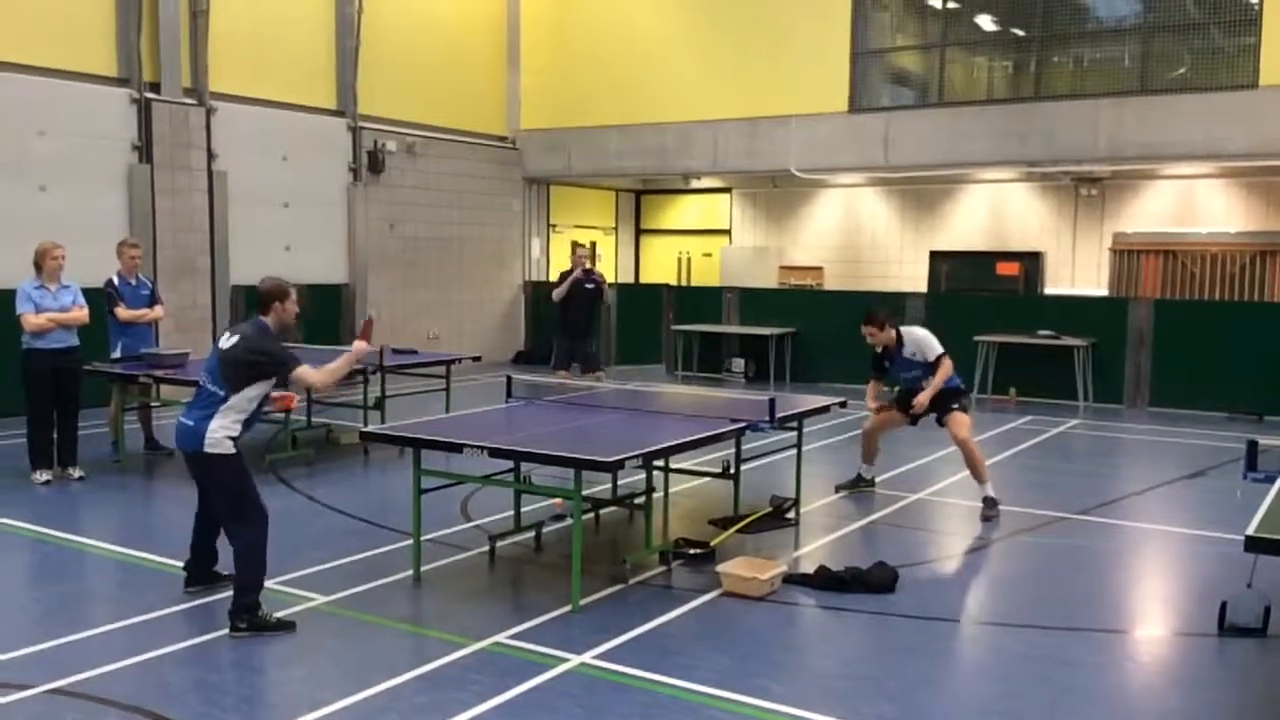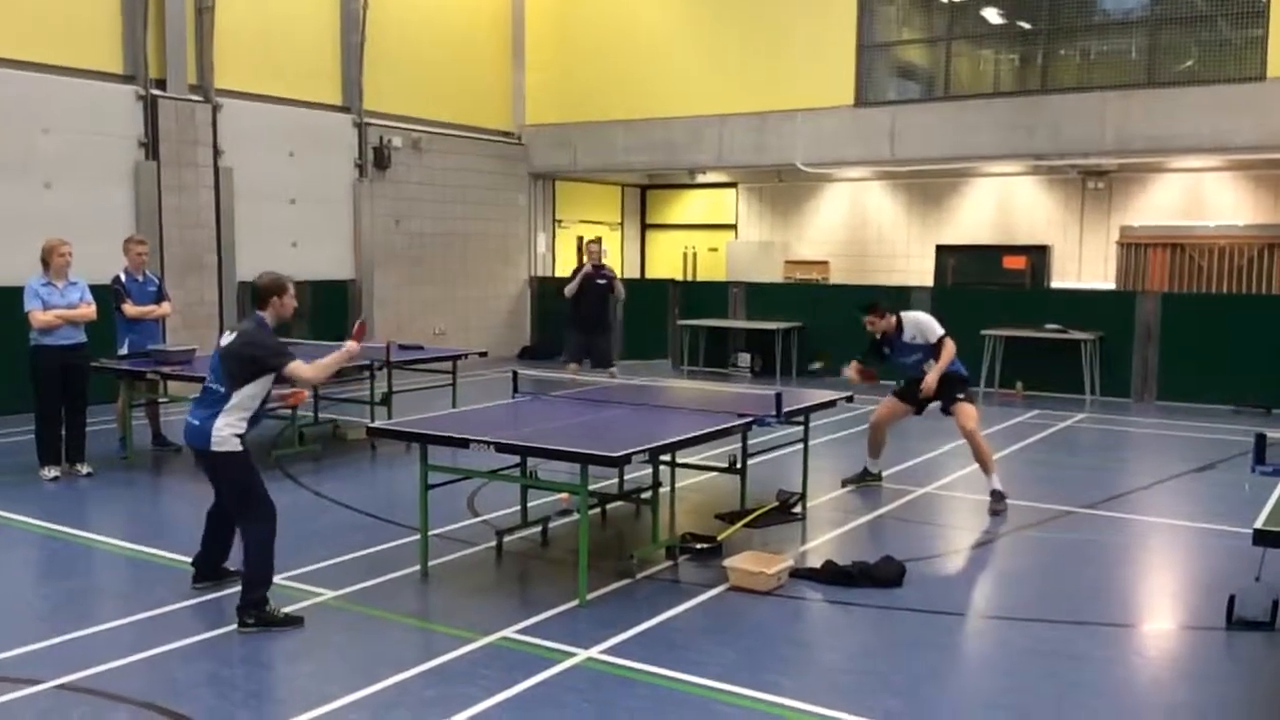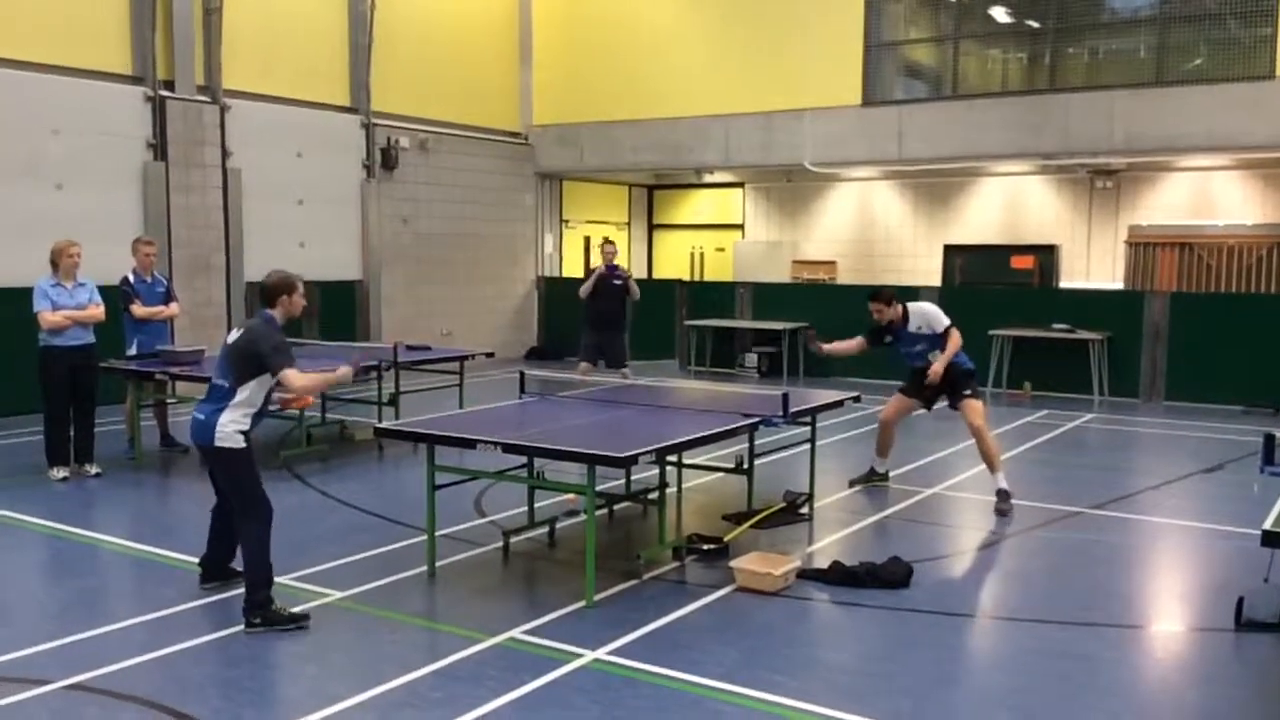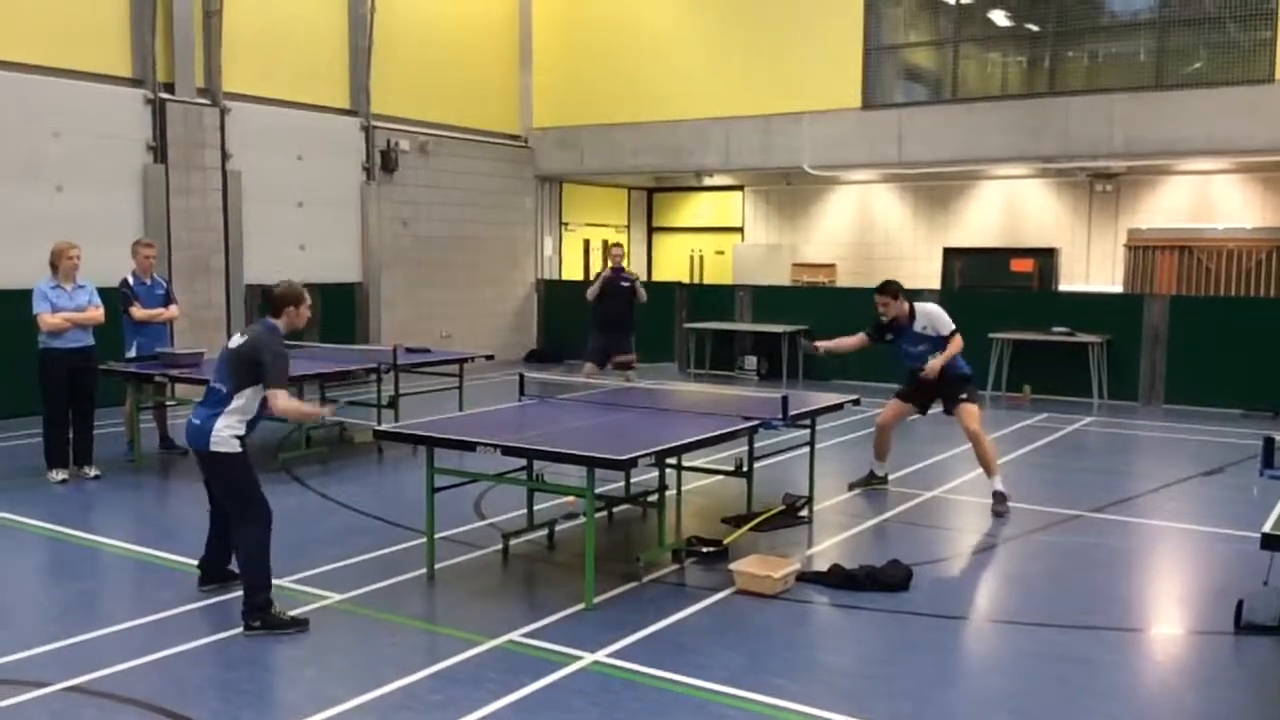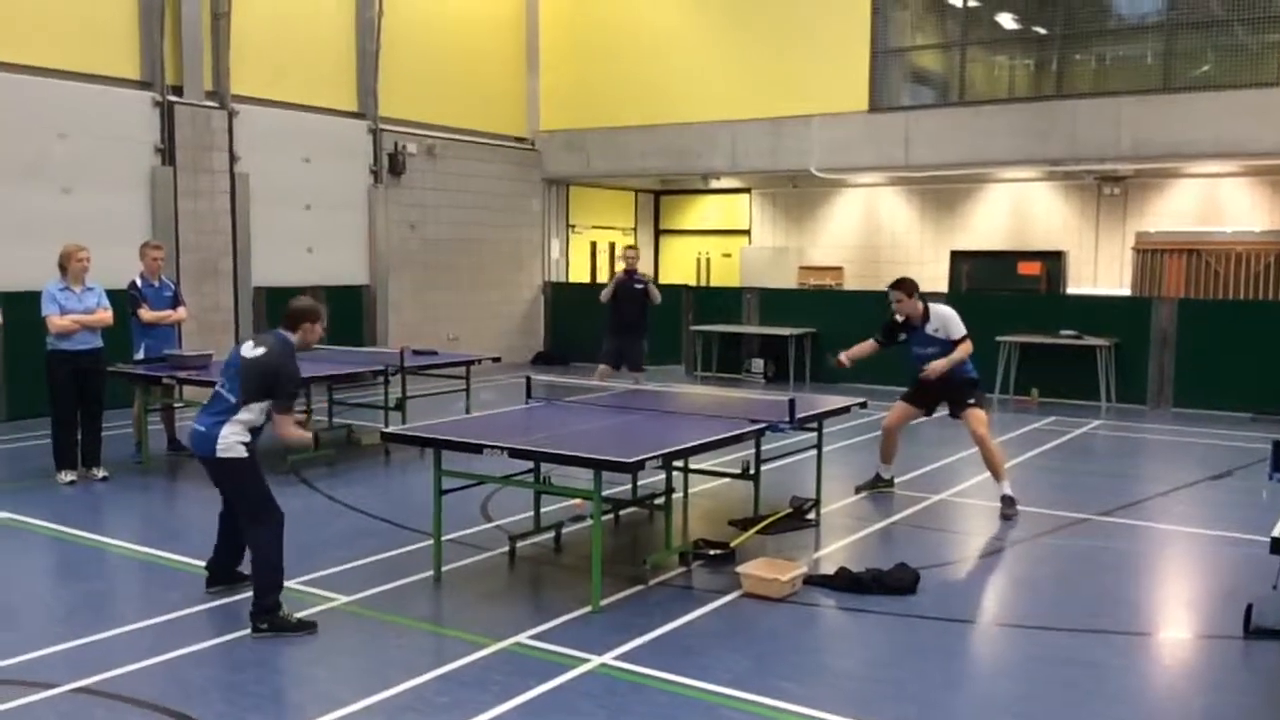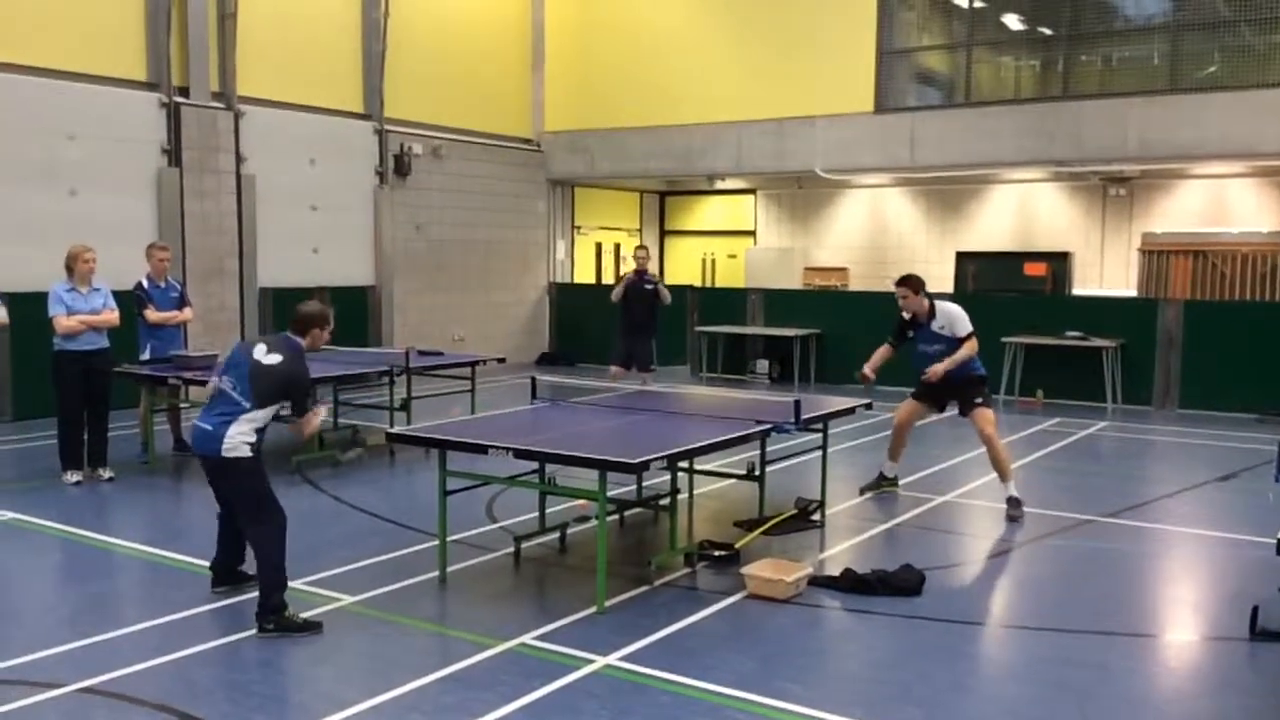
dt=0.1s
person 1, frame 1
left shoulder: (239, 333)
right shoulder: (263, 345)
right elbow: (317, 381)
left wrist: (267, 397)
right wrist: (353, 355)
left hip: (191, 430)
right hip: (213, 439)
left knee: (213, 505)
right knee: (250, 518)
left ankle: (198, 573)
right ankle: (246, 613)
person 1, frame 2
left shoulder: (242, 331)
right shoulder: (260, 339)
right elbow: (310, 375)
left wrist: (271, 395)
right wrist: (345, 353)
left hip: (199, 428)
right hip: (220, 438)
left knee: (227, 502)
right knee: (258, 514)
left ankle: (207, 569)
right ankle: (253, 609)
person 1, frame 3
left shoulder: (251, 328)
right shoulder: (268, 337)
right elbow: (296, 384)
left wrist: (287, 390)
right wrist: (337, 376)
left hip: (207, 426)
right hip: (225, 433)
left knee: (231, 502)
right knee: (256, 513)
left ankle: (215, 569)
right ankle: (259, 609)
person 1, frame 4
left shoulder: (251, 335)
right shoulder: (270, 346)
right elbow: (281, 406)
left wrist: (268, 401)
right wrist: (316, 412)
left hip: (203, 429)
right hip: (221, 439)
left knee: (226, 505)
right knee: (254, 516)
left ankle: (213, 571)
right ankle: (258, 612)
person 1, frame 5
left shoulder: (253, 344)
right shoulder: (285, 365)
right elbow: (284, 431)
right wrist: (307, 438)
left hip: (203, 436)
right hip: (227, 446)
left knee: (236, 507)
right knee: (266, 521)
left ankle: (222, 573)
right ankle: (266, 614)
person 1, frame 6
left shoulder: (253, 345)
right shoulder: (296, 370)
left elbow: (214, 386)
right elbow: (305, 429)
right wrist: (319, 416)
left hip: (204, 434)
right hip: (231, 445)
left knee: (234, 507)
right knee: (268, 521)
left ankle: (226, 573)
right ankle: (272, 614)
person 2, frame 1
left shoulder: (72, 288)
right shoulder: (26, 290)
left elbow: (84, 317)
right elbow: (30, 324)
left wrist: (50, 316)
right wrist: (68, 319)
left hip: (69, 355)
right hip: (38, 357)
left knee: (70, 410)
right knee: (40, 413)
left ankle: (69, 463)
right ankle: (41, 467)
person 2, frame 2
left shoulder: (80, 285)
right shoulder: (34, 287)
left elbow: (91, 314)
right elbow: (38, 321)
left wrist: (58, 312)
right wrist: (75, 315)
left hip: (77, 351)
right hip: (46, 353)
left knee: (77, 407)
right knee: (48, 409)
left ankle: (77, 459)
right ankle: (49, 463)
person 2, frame 3
left shoulder: (89, 286)
right shoulder: (43, 287)
left elbow: (100, 315)
right elbow: (47, 322)
left wrist: (67, 313)
right wrist: (84, 316)
left hip: (85, 352)
right hip: (55, 354)
left knee: (86, 407)
right knee: (57, 410)
left ankle: (85, 460)
right ankle: (58, 464)
person 2, frame 4
left shoulder: (88, 288)
right shoulder: (42, 290)
left elbow: (99, 317)
right elbow: (47, 324)
left wrist: (66, 315)
right wrist: (83, 319)
left hip: (85, 354)
right hip: (54, 356)
left knee: (85, 409)
right knee: (56, 412)
left ankle: (85, 462)
right ankle: (57, 466)
person 2, frame 5
left shoulder: (97, 290)
right shoulder: (51, 291)
left elbow: (108, 319)
right elbow: (55, 325)
left wrist: (75, 318)
right wrist: (92, 320)
left hip: (93, 356)
right hip: (62, 358)
left knee: (93, 411)
right knee: (64, 414)
left ankle: (93, 464)
right ankle: (65, 467)
person 2, frame 6
left shoulder: (103, 290)
right shoulder: (58, 292)
left elbow: (114, 319)
right elbow: (62, 326)
left wrist: (81, 318)
right wrist: (98, 321)
left hip: (99, 356)
right hip: (69, 358)
left knee: (99, 412)
right knee: (71, 414)
left ankle: (99, 464)
right ankle: (71, 467)
person 3, frame 1
left shoulder: (918, 337)
right shoulder: (880, 353)
left elbow: (946, 365)
right elbow: (876, 381)
left wrist: (928, 393)
right wrist: (871, 402)
left hip: (947, 390)
right hip: (913, 392)
left knee: (962, 437)
right knee: (870, 429)
left ankle: (989, 498)
right ankle: (865, 477)
person 3, frame 2
left shoulder: (919, 320)
right shoulder: (880, 340)
left elbow: (949, 346)
right elbow: (859, 366)
left wrist: (935, 375)
right wrist: (851, 372)
left hip: (950, 378)
right hip: (917, 381)
left knee: (970, 428)
right knee: (877, 421)
left ankle: (996, 491)
right ankle: (872, 471)
person 3, frame 3
left shoulder: (925, 311)
right shoulder: (884, 328)
left elbow: (955, 336)
right elbow: (855, 345)
left wrist: (941, 363)
right wrist: (826, 348)
left hip: (957, 372)
right hip: (924, 376)
left knee: (977, 425)
right knee: (886, 419)
left ankle: (1002, 490)
right ankle: (879, 471)
person 3, frame 4
left shoulder: (931, 312)
right shoulder: (887, 325)
left elbow: (957, 341)
right elbow: (858, 341)
left wrist: (939, 361)
right wrist: (825, 345)
left hip: (953, 376)
right hip: (921, 378)
left knee: (973, 429)
right knee: (883, 423)
left ankle: (998, 491)
right ankle: (878, 474)
person 3, frame 5
left shoulder: (944, 314)
right shoulder: (898, 324)
left elbow: (967, 346)
right elbow: (873, 344)
left wrist: (943, 363)
right wrist: (847, 355)
left hip: (959, 380)
right hip: (926, 381)
left knee: (980, 434)
right knee: (889, 425)
left ankle: (1006, 495)
right ankle: (884, 477)
person 3, frame 6
left shoulder: (951, 311)
right shoulder: (907, 321)
left elbow: (972, 345)
right elbow: (889, 347)
left wrist: (945, 365)
right wrist: (869, 367)
left hip: (969, 377)
right hip: (935, 379)
left knee: (988, 433)
right knee: (900, 422)
left ankle: (1012, 496)
right ankle: (888, 476)
person 4, frame 1
left shoulder: (148, 284)
right shoulder: (112, 285)
left elbow: (159, 313)
right elbow: (121, 315)
left wrist: (133, 316)
right wrist: (145, 312)
left hip: (147, 350)
right hip: (123, 352)
left knee: (145, 397)
right knee: (119, 398)
left ankle: (150, 441)
right ankle: (116, 444)
person 4, frame 2
left shoulder: (155, 281)
right shoulder: (119, 282)
left elbow: (166, 310)
right elbow: (129, 311)
left wrist: (140, 312)
right wrist: (152, 308)
left hip: (154, 347)
right hip: (130, 348)
left knee: (152, 393)
right knee: (127, 395)
left ankle: (157, 437)
right ankle: (124, 441)
person 4, frame 3
left shoulder: (163, 282)
right shoulder: (127, 283)
left elbow: (175, 310)
right elbow: (137, 312)
left wrist: (148, 313)
right wrist: (161, 308)
left hip: (162, 347)
right hip: (139, 349)
left knee: (161, 394)
right knee: (135, 395)
left ankle: (165, 437)
right ankle: (132, 441)
person 4, frame 4
left shoulder: (163, 284)
right shoulder: (127, 285)
left elbow: (174, 313)
right elbow: (137, 314)
left wrist: (148, 315)
right wrist: (160, 310)
left hip: (162, 350)
right hip: (138, 351)
left knee: (160, 396)
right knee: (134, 398)
left ankle: (165, 439)
right ankle: (131, 443)
person 4, frame 5
left shoulder: (171, 286)
right shoulder: (135, 287)
left elbow: (182, 315)
right elbow: (145, 316)
left wrist: (156, 317)
right wrist: (168, 313)
left hip: (170, 351)
right hip: (146, 352)
left knee: (168, 399)
right knee: (142, 399)
left ankle: (172, 441)
right ankle: (139, 445)
person 4, frame 6
left shoulder: (177, 287)
right shoulder: (141, 288)
left elbow: (188, 315)
right elbow: (151, 317)
left wrist: (162, 317)
right wrist: (174, 313)
left hip: (176, 352)
right hip: (152, 353)
left knee: (174, 399)
left ankle: (178, 441)
right ankle: (145, 446)
